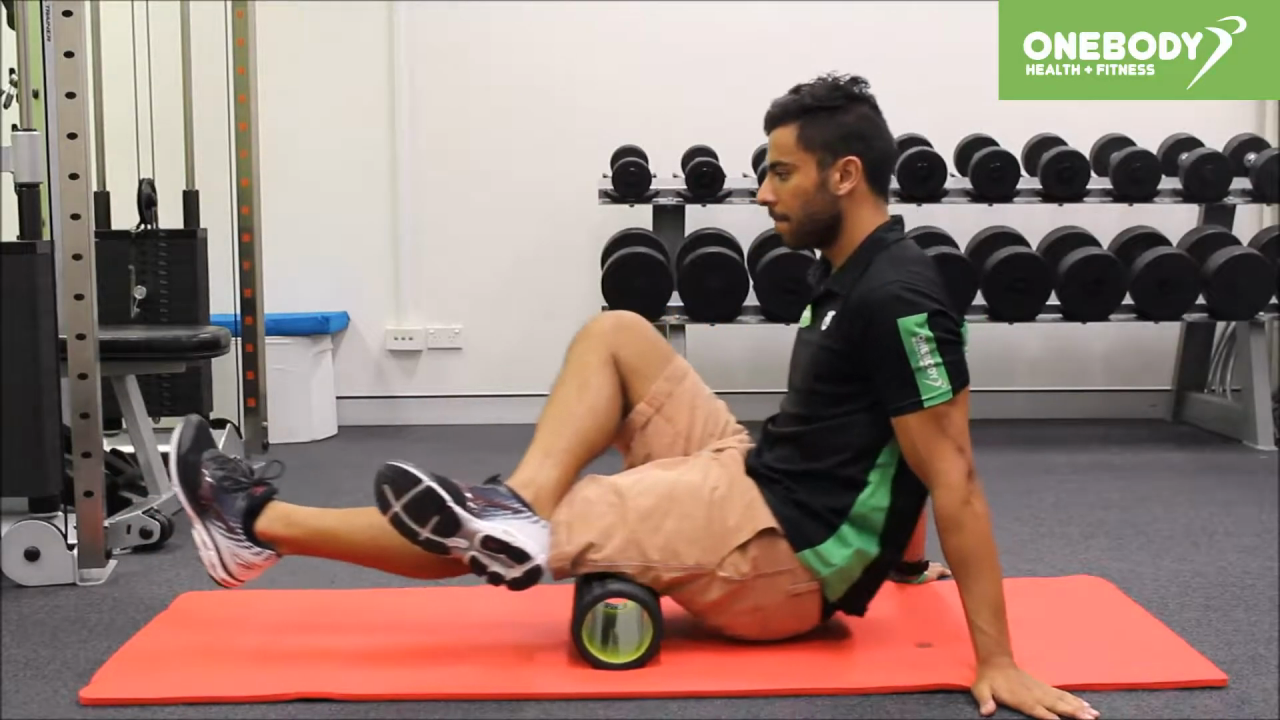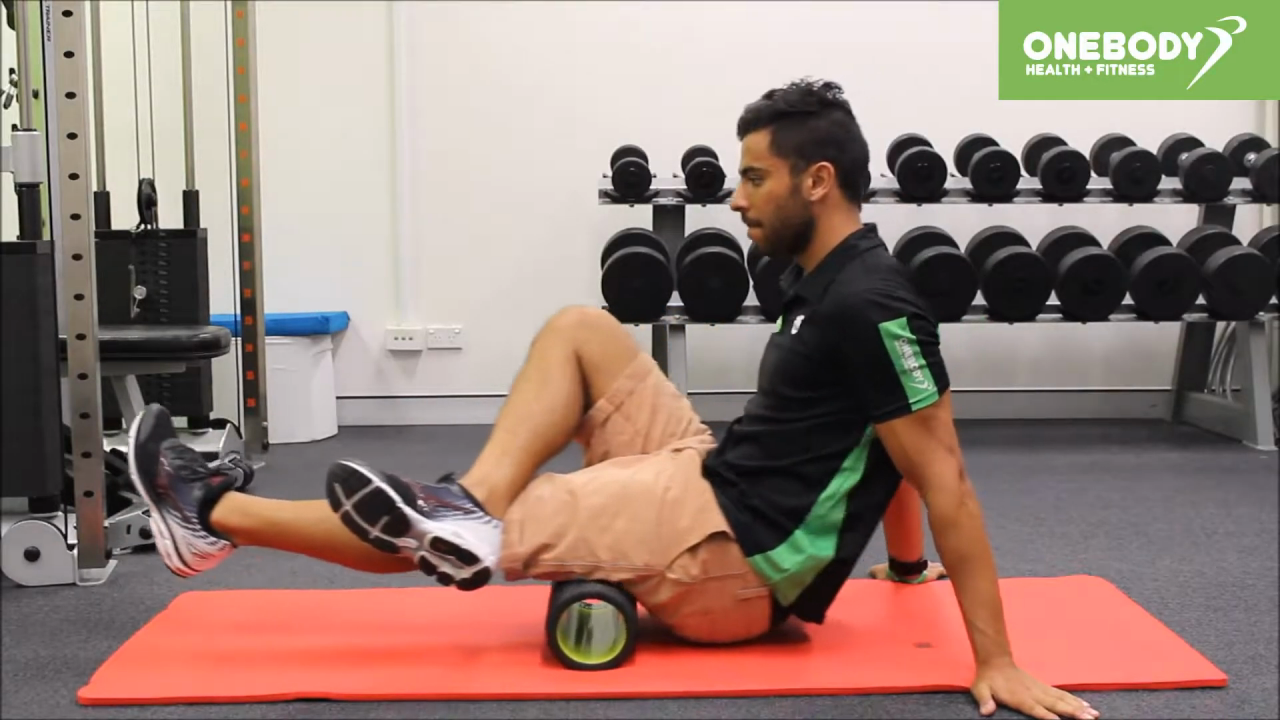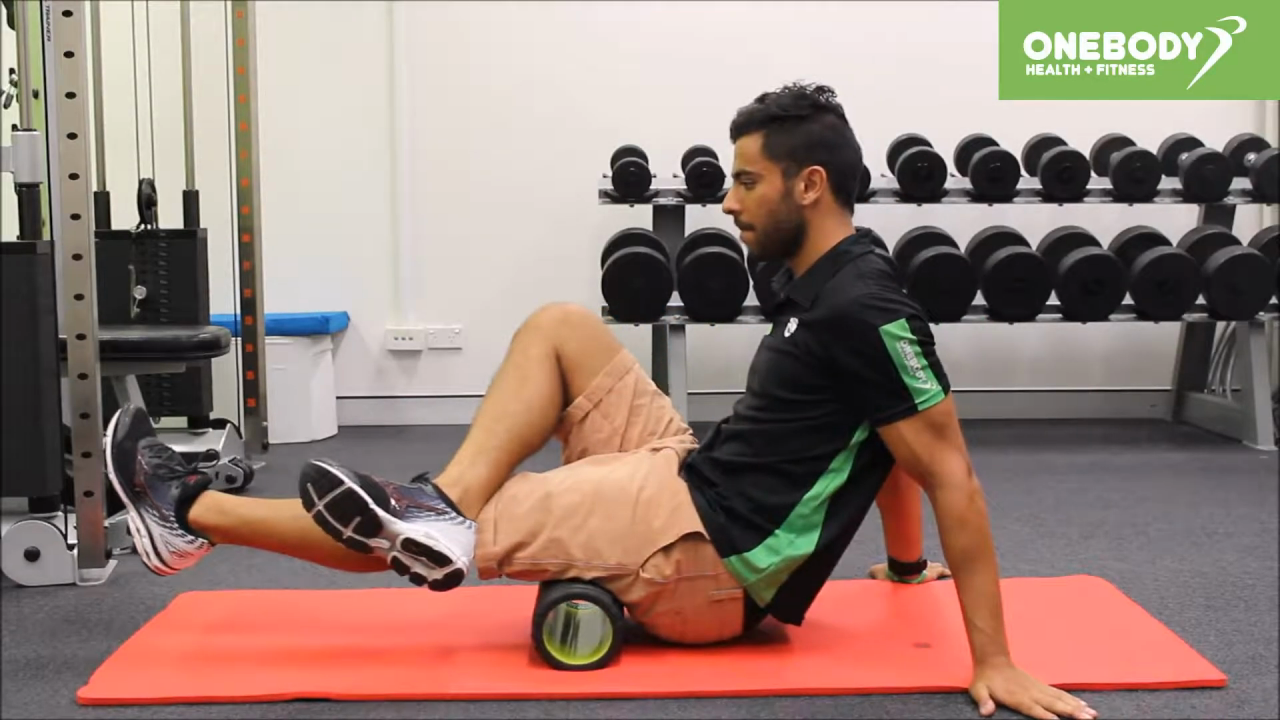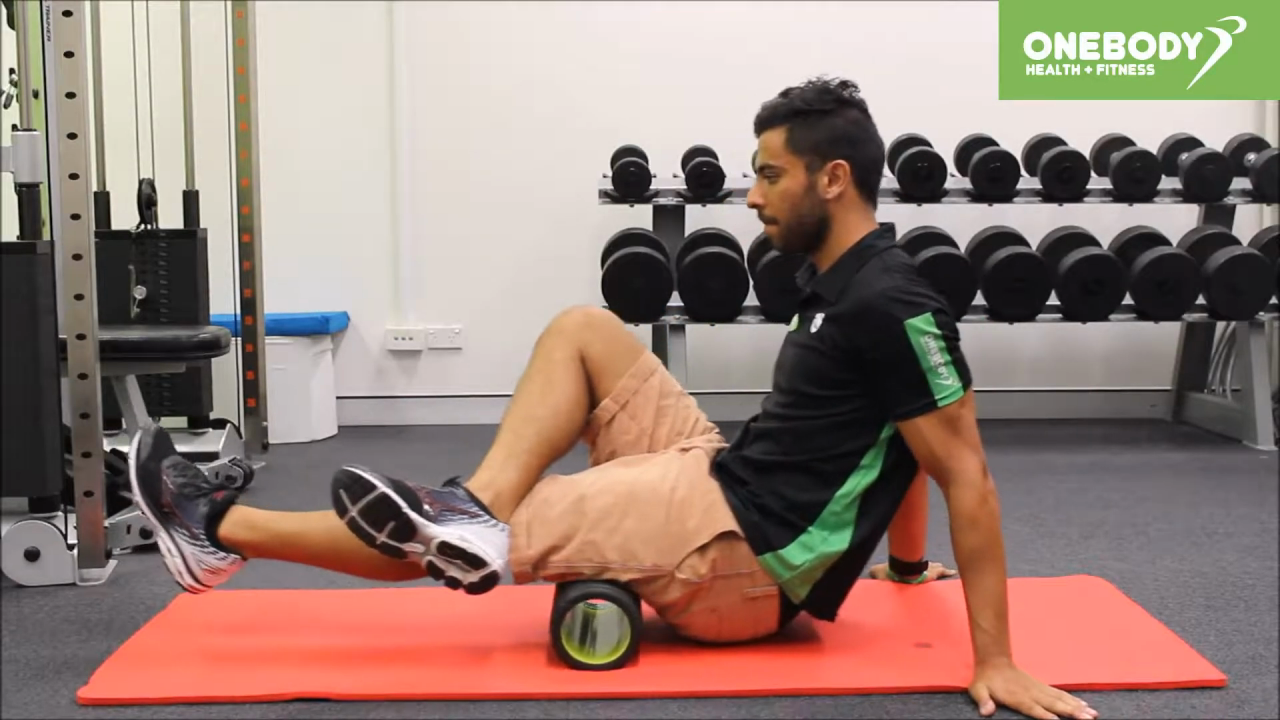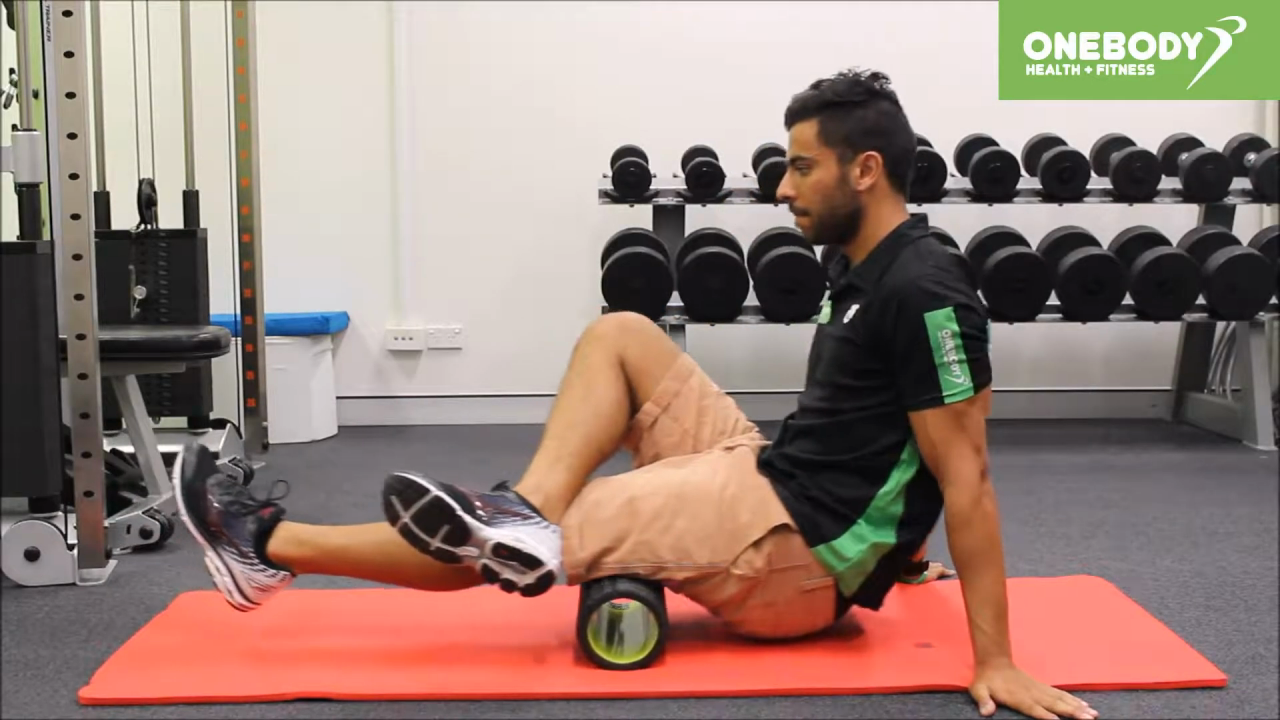
dt=0.3s
person 1, frame 1
left shoulder: (894, 298)
right shoulder: (851, 273)
left elbow: (952, 479)
right elbow: (892, 448)
right wrist: (895, 553)
left hip: (780, 557)
right hip: (761, 486)
left knee: (481, 540)
right knee: (615, 335)
left ankle: (262, 525)
right ankle: (515, 514)
person 1, frame 2
left shoulder: (865, 305)
right shoulder: (829, 279)
left elbow: (944, 477)
right elbow: (890, 448)
right wrist: (902, 563)
left hip: (730, 557)
right hip: (716, 489)
left knee: (437, 541)
right knee: (581, 330)
left ankle: (217, 515)
right ankle: (462, 510)
person 1, frame 3
left shoulder: (859, 311)
right shoulder: (825, 284)
left elbow: (953, 477)
right elbow: (889, 452)
right wrist: (905, 563)
left hip: (705, 559)
right hip: (697, 484)
left knee: (407, 537)
right knee: (561, 328)
left ankle: (196, 514)
right ankle: (440, 510)
person 1, frame 4
left shoulder: (887, 303)
right shoulder: (843, 279)
left elbow: (967, 478)
right elbow: (888, 442)
right wrist: (900, 559)
left hip: (744, 555)
right hip: (728, 486)
left knee: (435, 546)
right knee: (583, 331)
left ankle: (222, 529)
right ankle: (469, 515)
person 1, frame 5
left shoulder: (921, 291)
right shoulder: (870, 272)
left elbow: (966, 476)
right elbow: (917, 450)
right wrist: (901, 553)
left hip: (791, 550)
right hip: (768, 482)
left knee: (498, 550)
right knee: (619, 337)
left ankle: (272, 546)
right ankle: (520, 519)
